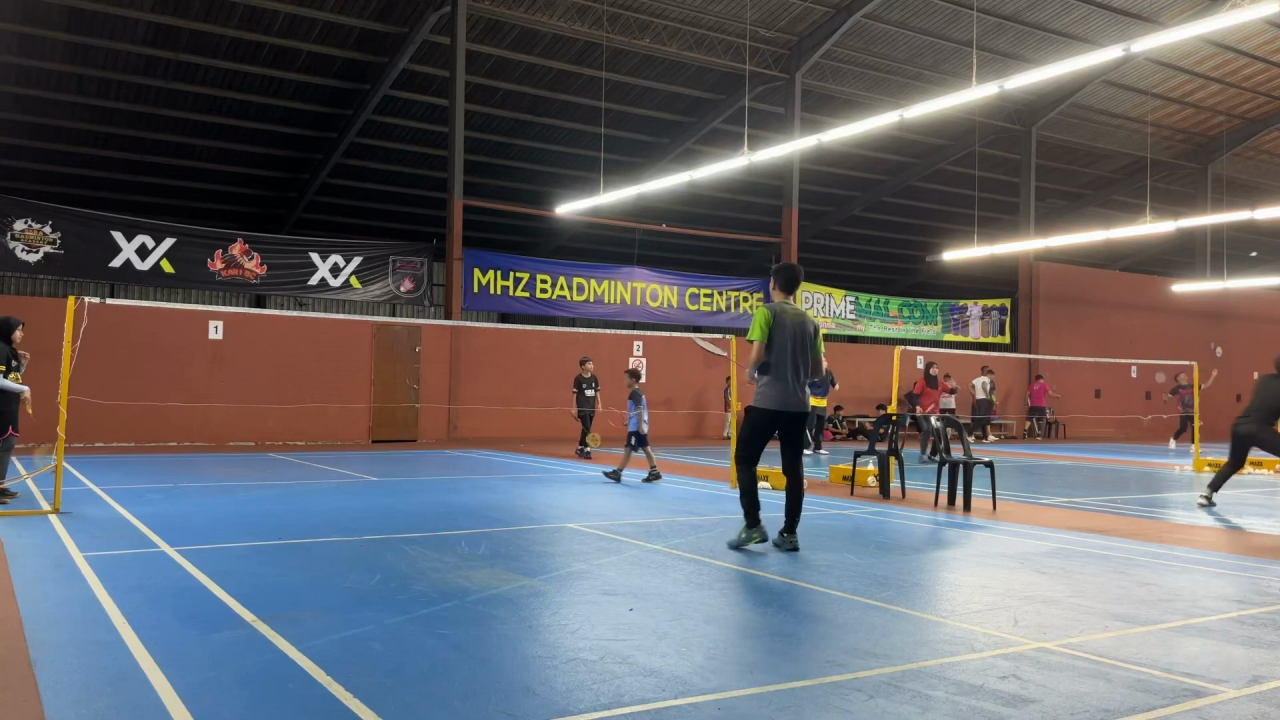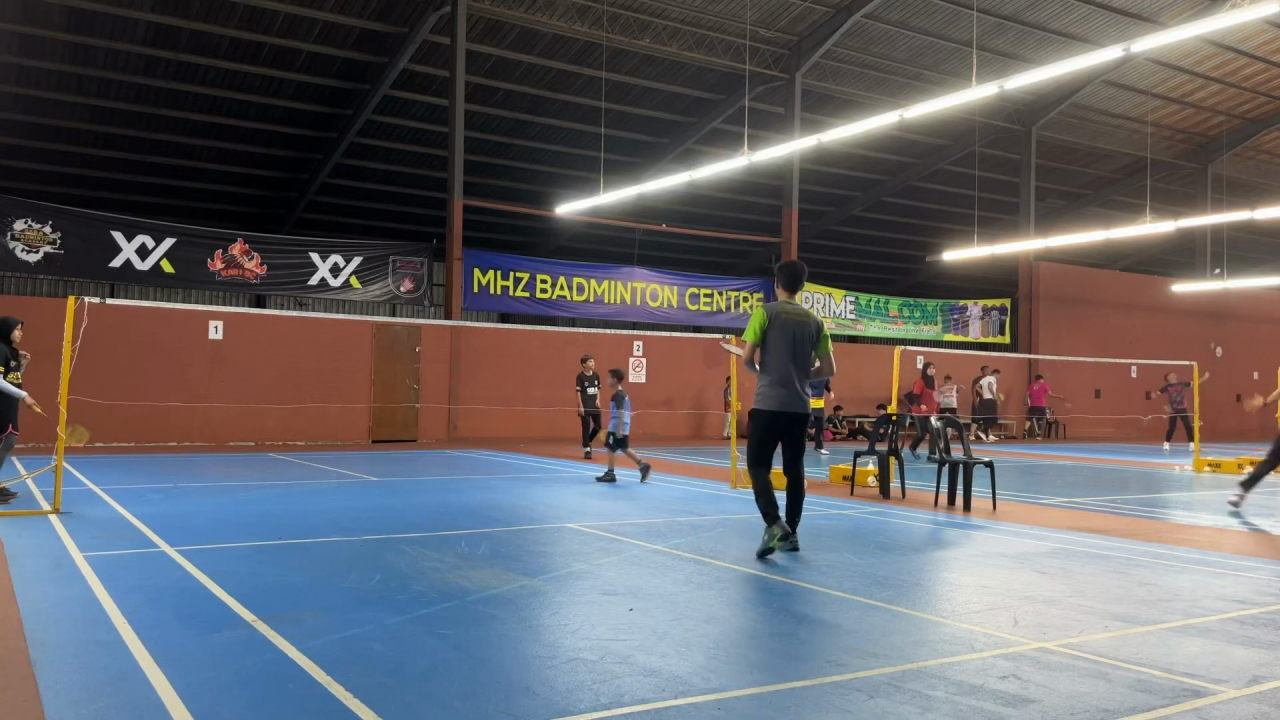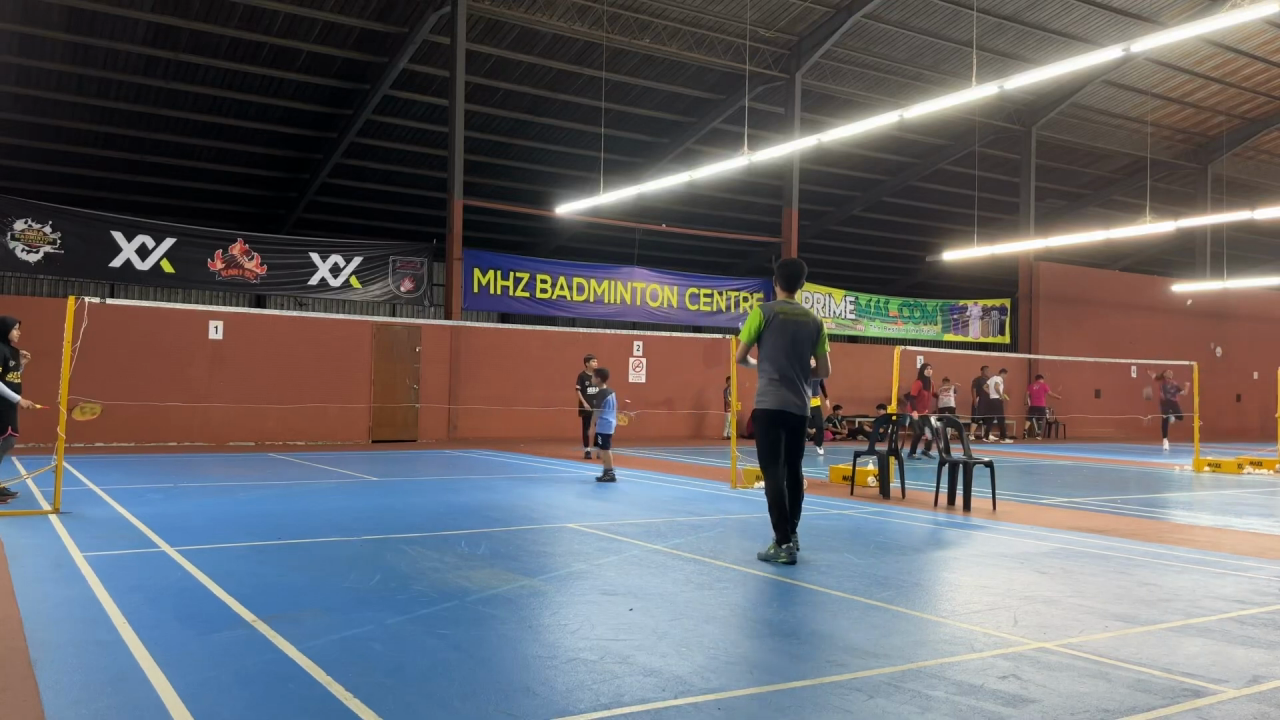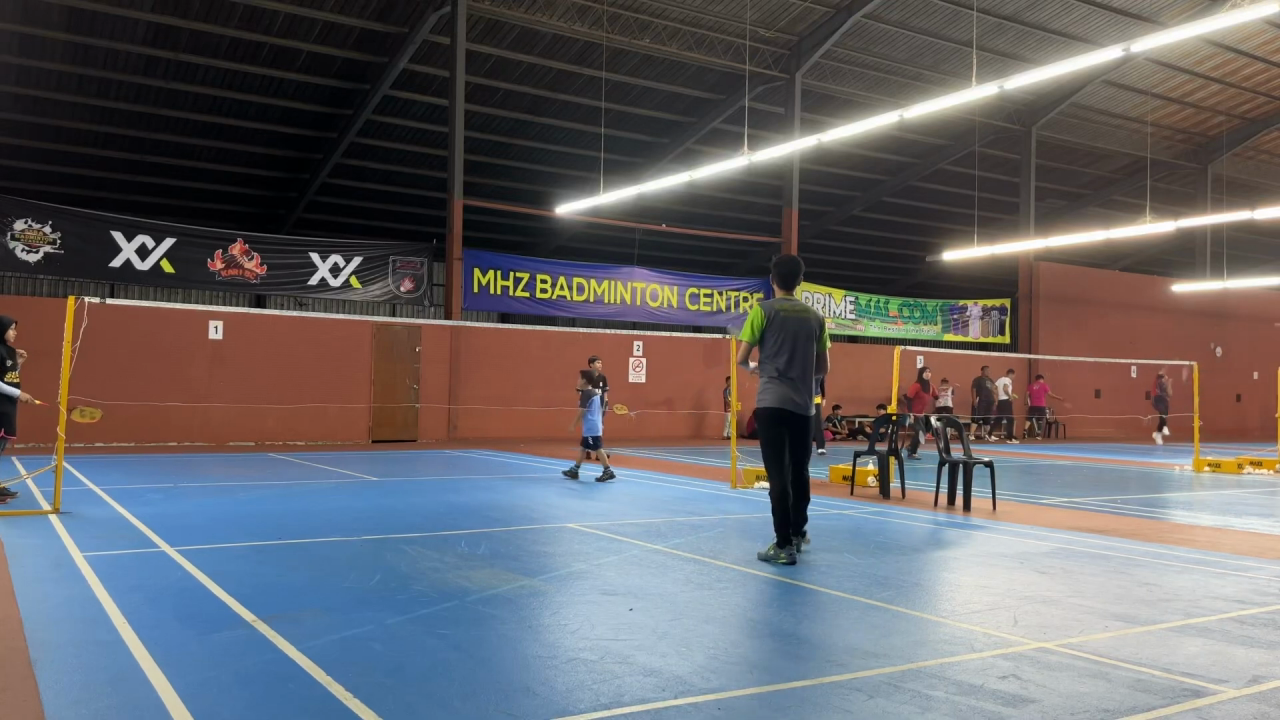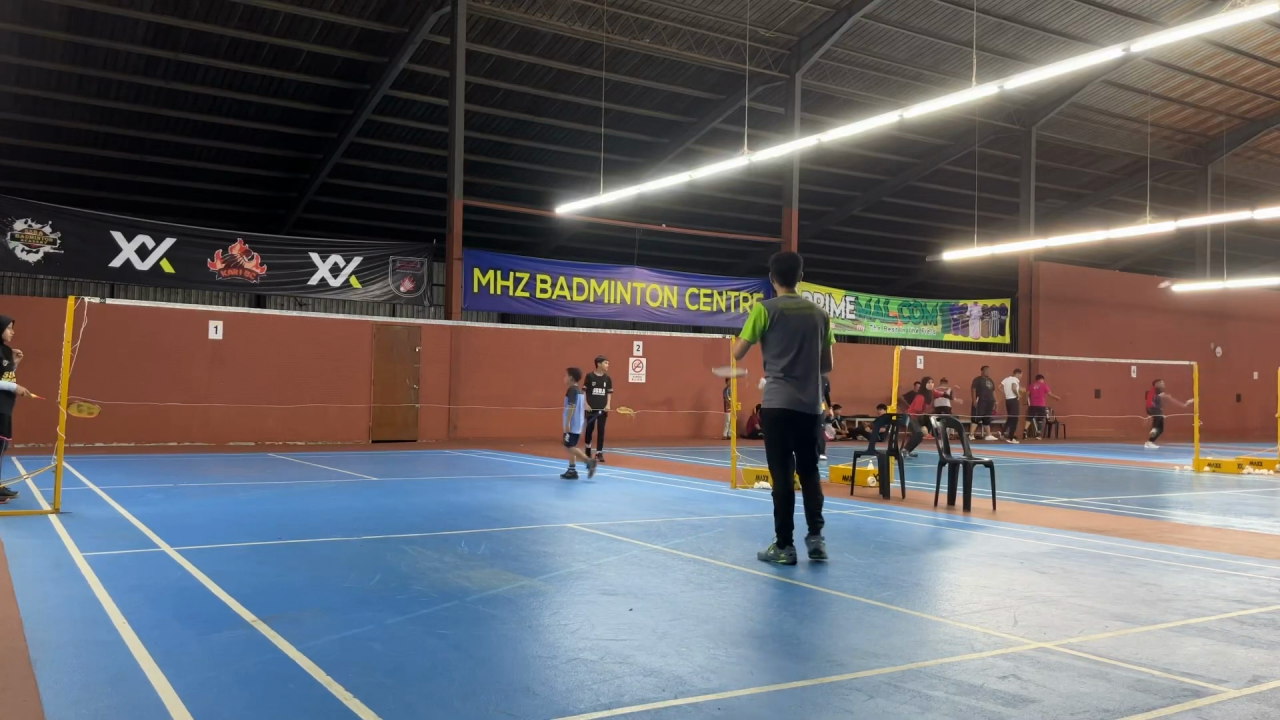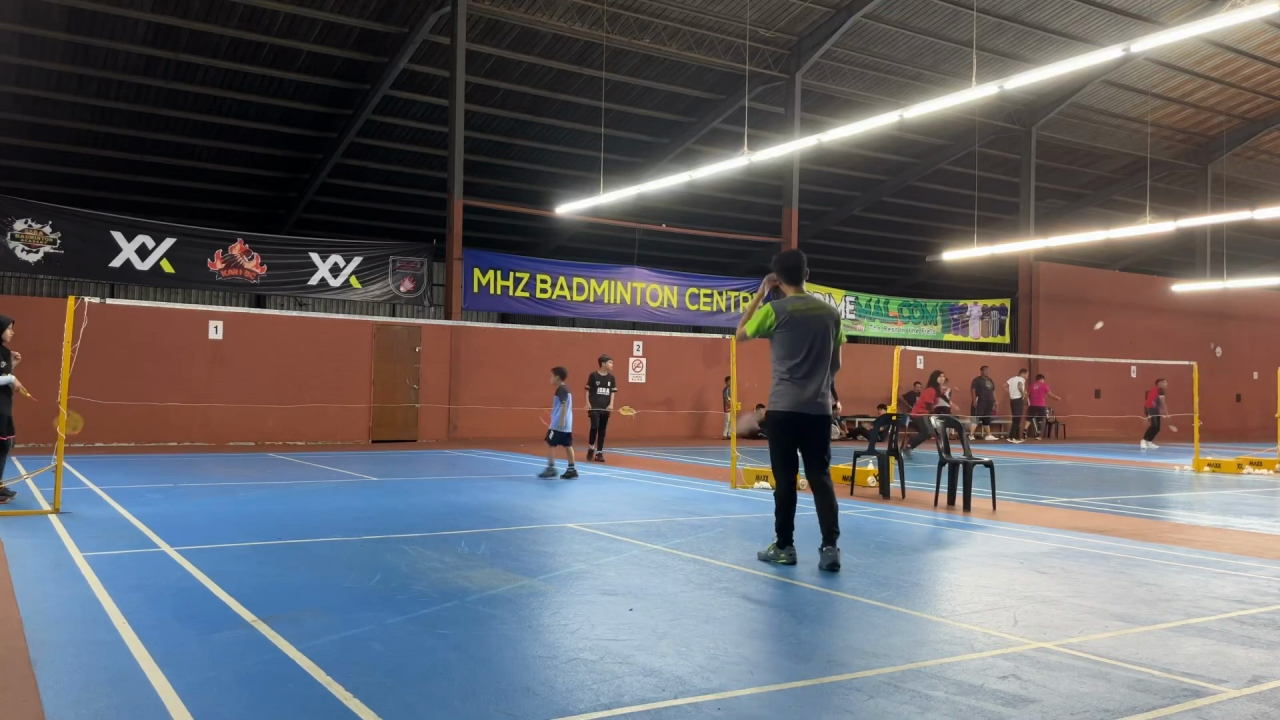
dt=0.2s
person 1, frame 1
left shoulder: (766, 312)
right shoulder: (809, 321)
left elbow: (756, 356)
right elbow: (818, 371)
left wrist: (751, 374)
left hip: (767, 403)
right hip: (799, 406)
left knee: (745, 462)
right knee: (793, 469)
left ankle: (753, 525)
right ankle: (789, 533)
person 1, frame 2
left shoulder: (765, 312)
right shoulder: (814, 321)
left elbow: (746, 357)
right elbow: (828, 370)
left hip: (768, 404)
right hip: (800, 407)
left knee: (758, 467)
right knee: (794, 470)
left ankle: (775, 525)
right ankle: (790, 533)
person 1, frame 3
left shoulder: (763, 312)
right shoulder: (814, 321)
left elbow: (740, 357)
right elbow: (824, 371)
left hip: (770, 405)
right hip: (799, 407)
left knee: (774, 473)
right knee: (794, 472)
left ankle: (783, 542)
right ankle: (791, 533)
person 1, frame 4
left shoulder: (763, 311)
right shoulder: (815, 317)
left elbow: (742, 358)
right elbow: (823, 368)
left wrist: (756, 366)
left hip: (772, 404)
right hip: (804, 406)
left knee: (779, 475)
right knee: (800, 472)
left ankle: (784, 545)
right ankle: (798, 533)
person 1, frame 5
left shoulder: (766, 309)
right shoulder: (819, 314)
left elbow: (738, 353)
right elbow: (827, 365)
left hip: (778, 404)
right hip: (811, 406)
left knee: (783, 475)
right knee: (810, 472)
left ankle: (784, 546)
right ankle: (815, 535)
person 1, frame 6
left shoulder: (775, 310)
right shoulder: (830, 313)
left elbow: (741, 333)
right elbow: (836, 365)
left wrist: (759, 295)
left hip: (784, 407)
right hip: (819, 408)
left knee: (786, 478)
right knee: (820, 476)
left ankle: (784, 546)
right ankle: (830, 546)
